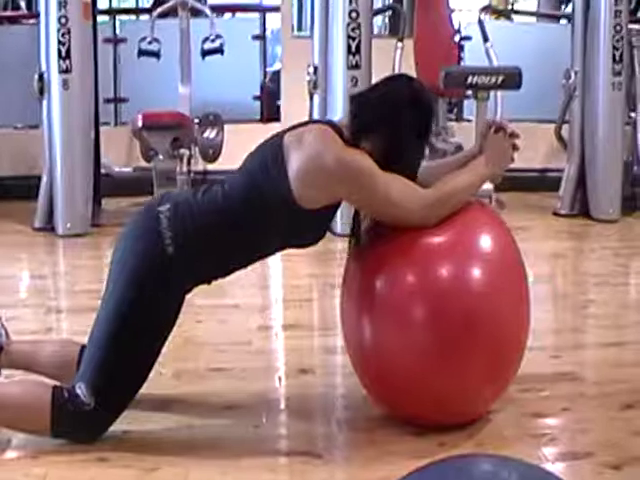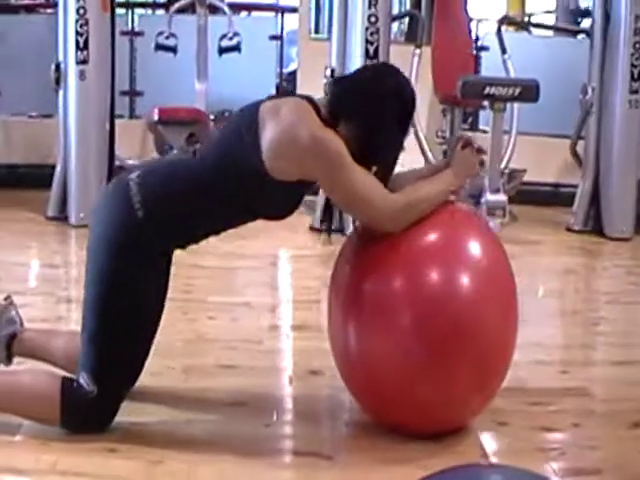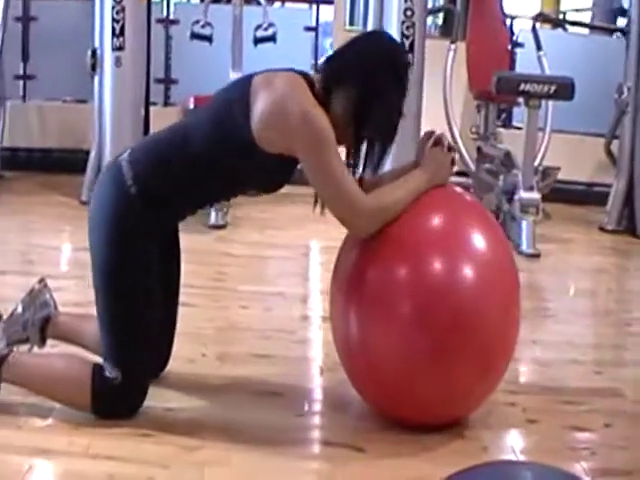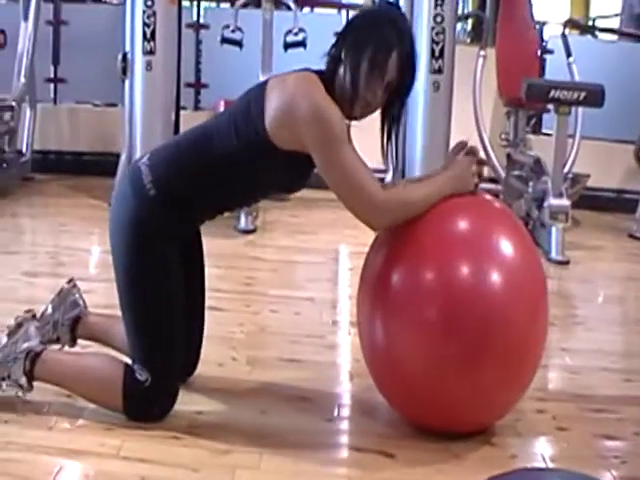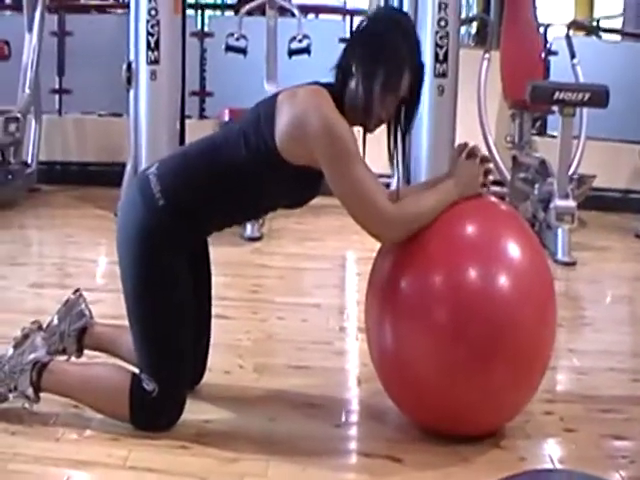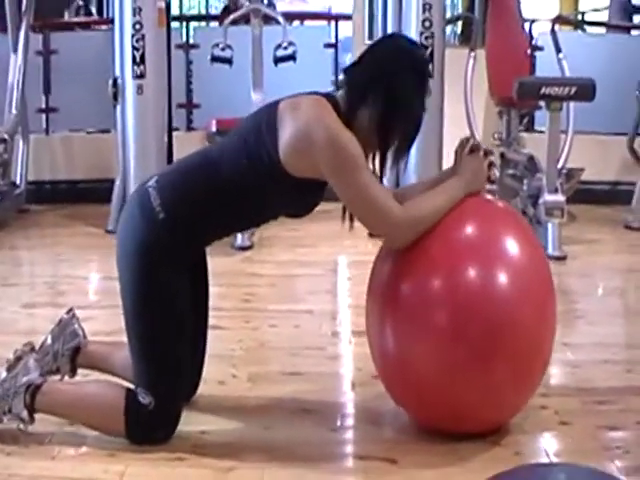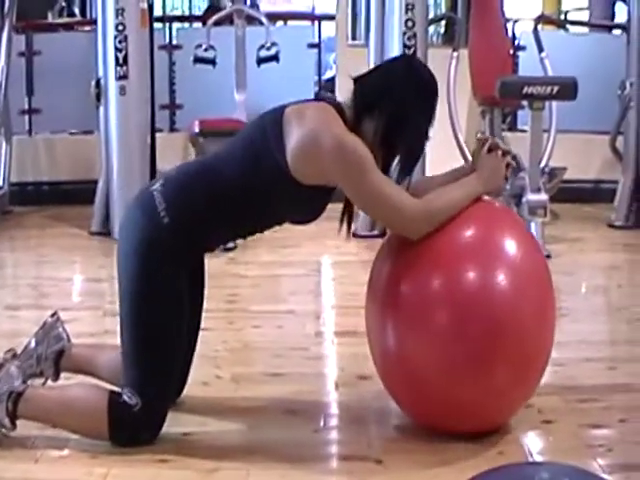
dt=0.5s
person 1, frame 1
left shoulder: (328, 139)
right shoulder: (336, 162)
left elbow: (405, 183)
right elbow: (425, 208)
left wrist: (473, 154)
right wrist: (487, 165)
left hip: (166, 234)
right hip: (162, 256)
left knee: (107, 364)
right knee: (85, 414)
person 1, frame 2
left shoulder: (306, 118)
right shoulder: (310, 137)
left elbow: (374, 189)
right elbow: (388, 215)
left wrist: (440, 168)
right wrist: (454, 177)
left hip: (143, 216)
right hip: (133, 227)
left knee: (116, 368)
right knee: (93, 407)
person 1, frame 3
left shoulder: (299, 93)
right shoulder: (299, 110)
left elbow: (348, 193)
right elbow: (361, 218)
left wrist: (416, 167)
right wrist: (426, 177)
left hip: (149, 206)
right hip: (129, 206)
left knee: (150, 361)
right knee: (119, 395)
left ankle: (46, 319)
person 1, frame 4
left shoulder: (322, 102)
right shoulder: (311, 103)
left elbow: (369, 195)
right elbow: (376, 212)
left wrist: (443, 177)
right wrist: (451, 180)
left hip: (172, 211)
right hip: (148, 209)
left knee: (180, 363)
right knee: (153, 396)
left ankle: (72, 318)
person 1, frame 5
left shoulder: (328, 111)
right shoulder: (321, 119)
left elbow: (377, 203)
right elbow: (386, 225)
left wrist: (447, 179)
right wrist: (456, 187)
left hip: (178, 219)
right hip: (156, 220)
left knee: (187, 371)
right knee: (159, 406)
left ankle: (78, 329)
person 1, frame 6
left shoulder: (326, 117)
right shoulder: (324, 132)
left elbow: (381, 202)
right elbow: (395, 228)
left wrist: (450, 176)
right wrist: (462, 185)
left hip: (174, 229)
right hip: (156, 233)
left knee: (180, 384)
right knee: (154, 418)
left ankle: (73, 347)
person 1, frame 7
left shoulder: (331, 121)
right shoulder: (331, 140)
left elbow: (393, 197)
right elbow: (410, 221)
left wrist: (466, 172)
right wrist: (479, 183)
left hip: (175, 230)
right hip: (160, 236)
left knee: (163, 382)
right knee: (140, 419)
left ankle: (56, 351)
